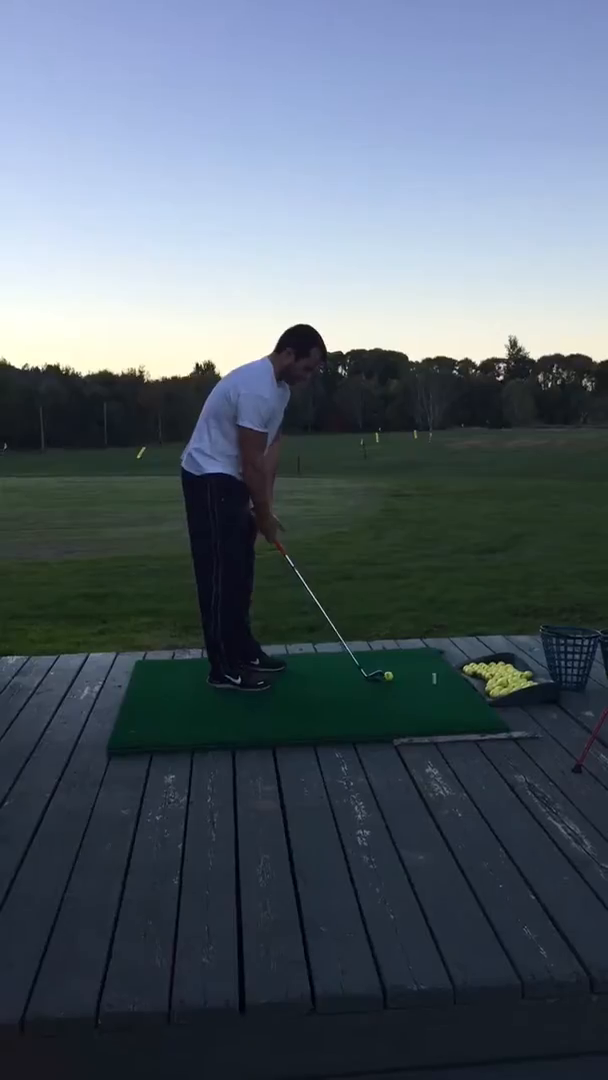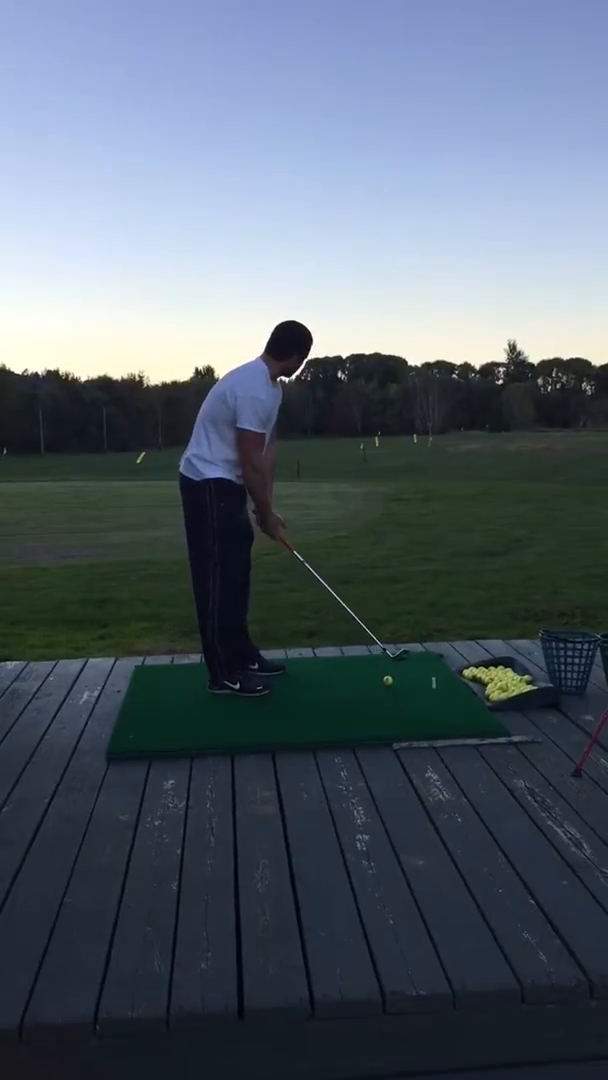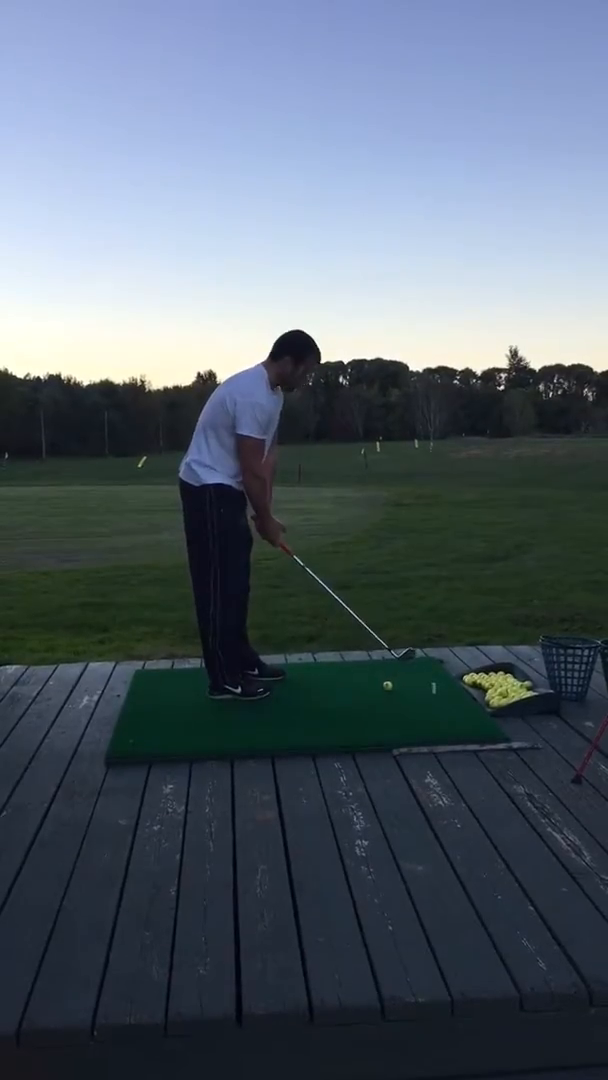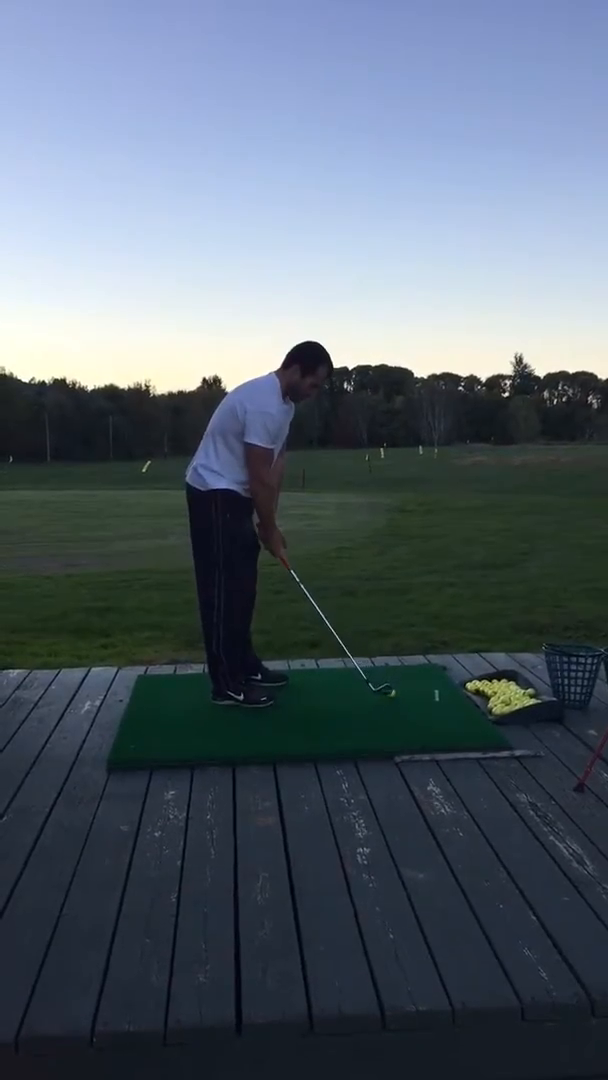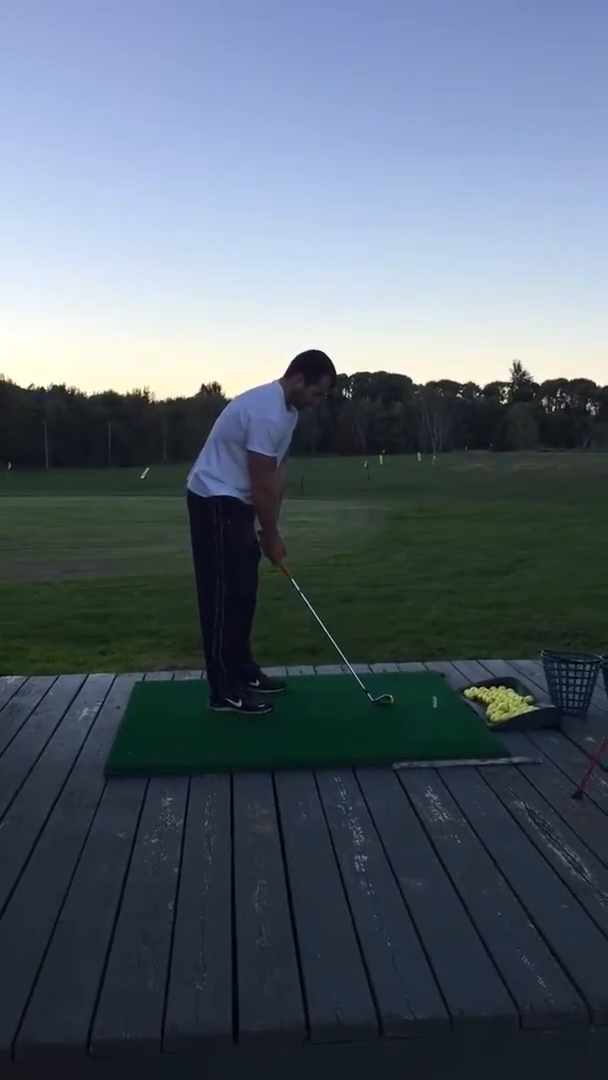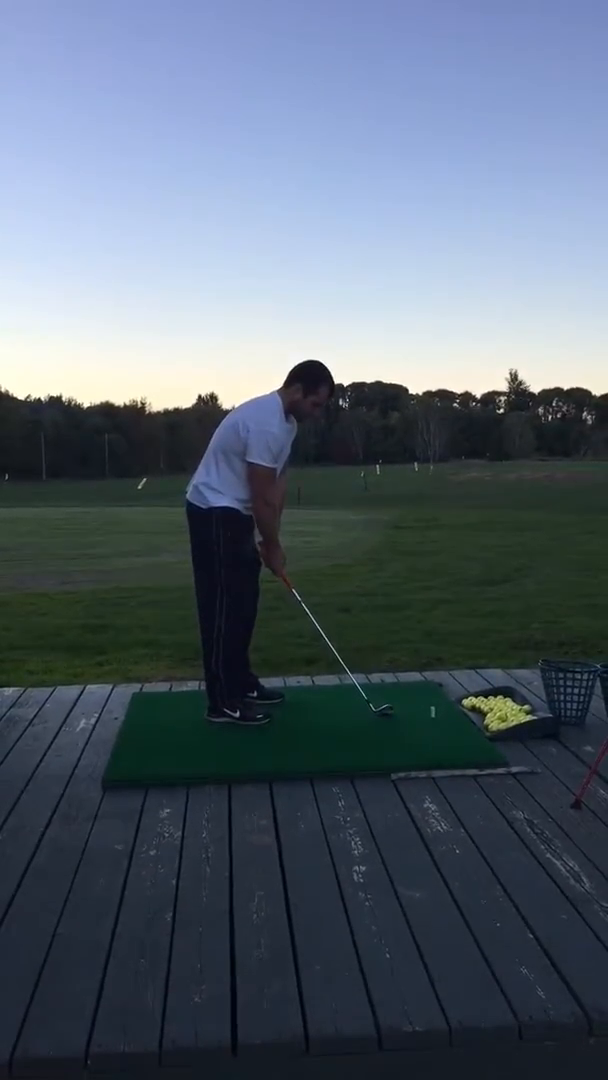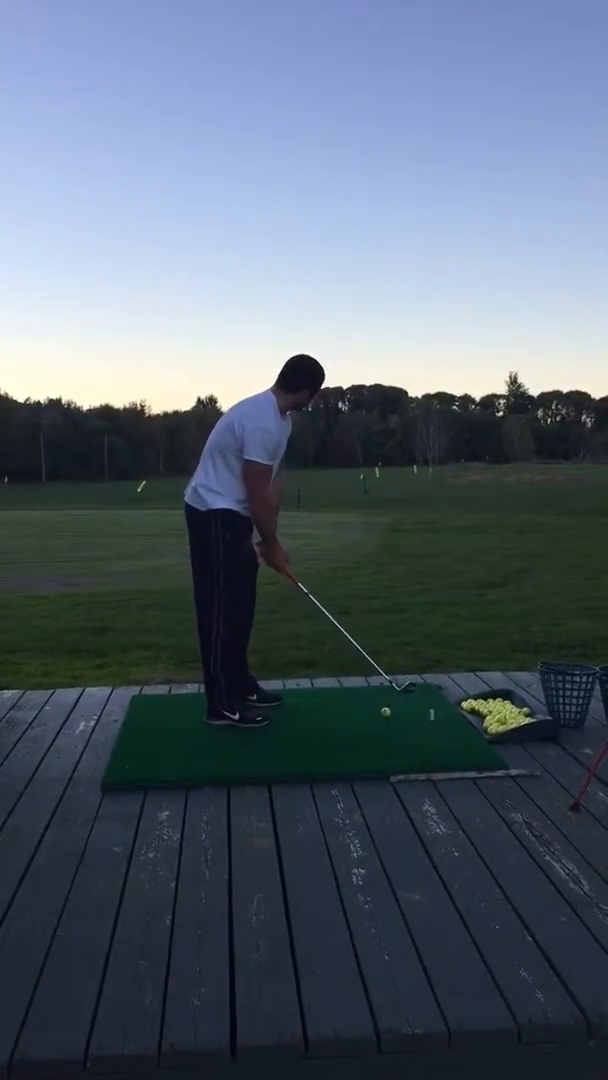
dt=0.7s
person 1, frame 1
left shoulder: (278, 387)
right shoulder: (256, 388)
left elbow: (270, 449)
right elbow: (252, 462)
left wrist: (266, 506)
right wrist: (264, 515)
left hip: (228, 480)
right hip: (209, 479)
left knee: (239, 570)
right knee: (223, 573)
left ankle: (243, 652)
right ankle: (225, 668)
person 1, frame 2
left shoulder: (268, 386)
right shoulder: (254, 390)
left elbow: (267, 450)
right elbow: (251, 463)
left wrist: (267, 505)
right wrist: (266, 514)
left hip: (225, 484)
right hip: (208, 485)
left knee: (236, 575)
right knee: (219, 579)
left ankle: (242, 656)
right ankle: (223, 674)
person 1, frame 3
left shoulder: (271, 393)
right shoulder: (252, 396)
left elbow: (267, 457)
right elbow: (251, 470)
left wrist: (265, 512)
right wrist: (266, 520)
left hip: (225, 490)
right hip: (208, 490)
left knee: (235, 580)
right knee: (219, 584)
left ankle: (241, 660)
right ankle: (224, 679)
person 1, frame 4
left shoulder: (282, 402)
right shoulder: (264, 404)
left elbow: (274, 466)
right elbow: (260, 477)
left wrist: (269, 522)
right wrist: (270, 530)
left hip: (232, 495)
right hip: (215, 495)
left knee: (242, 585)
right knee: (223, 589)
left ankle: (245, 666)
right ankle: (227, 685)
person 1, frame 5
left shoulder: (285, 409)
right shoulder: (267, 413)
left elbow: (277, 474)
right elbow: (262, 485)
left wrist: (271, 530)
right wrist: (271, 538)
left hip: (233, 501)
right hip: (215, 501)
left knee: (243, 590)
right knee: (224, 595)
left ankle: (243, 672)
right ankle: (225, 691)
person 1, frame 6
left shoulder: (285, 421)
right shoulder: (266, 424)
left elbow: (276, 485)
right elbow: (262, 496)
left wrist: (271, 541)
right wrist: (273, 548)
left hip: (233, 513)
right hip: (215, 512)
left knee: (243, 601)
right knee: (225, 605)
left ankle: (241, 683)
right ankle: (223, 701)
person 1, frame 7
left shoulder: (277, 418)
right shoulder: (262, 422)
left elbow: (272, 484)
right elbow: (259, 493)
left wrist: (270, 537)
right wrist: (272, 545)
left hip: (231, 514)
right hip: (214, 514)
left knee: (240, 603)
right knee: (223, 607)
left ankle: (240, 686)
right ankle: (222, 704)
